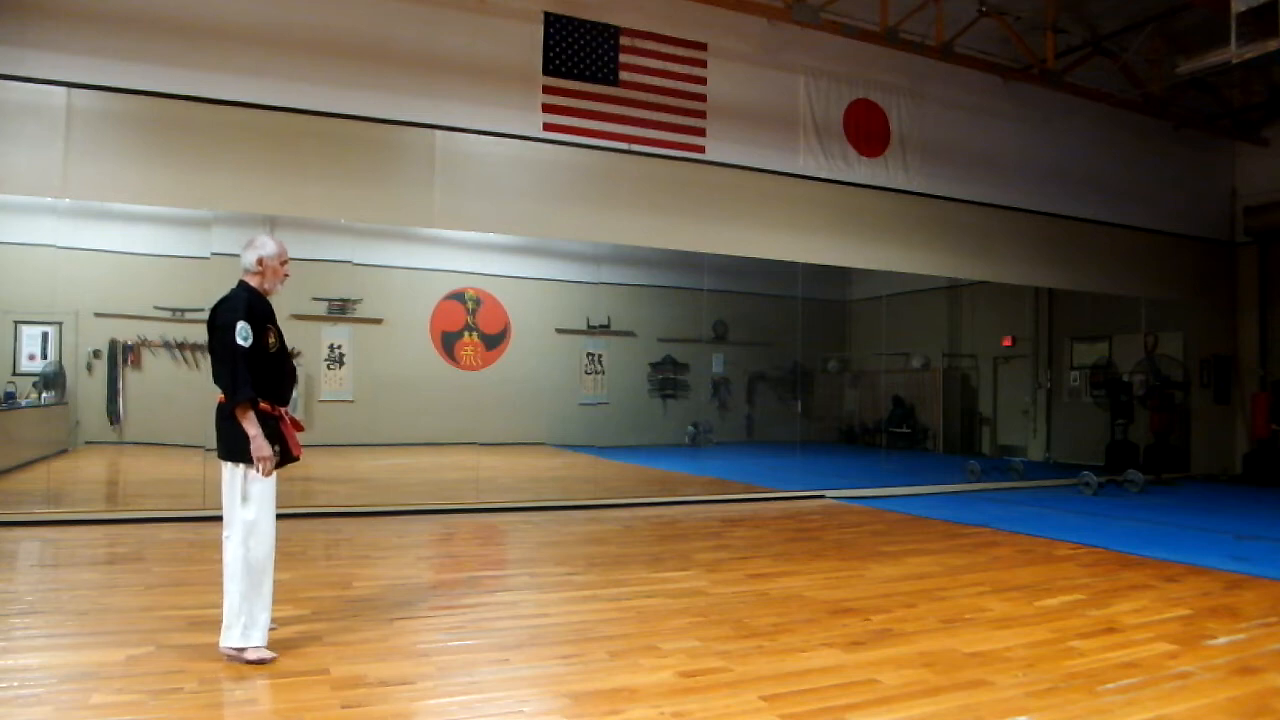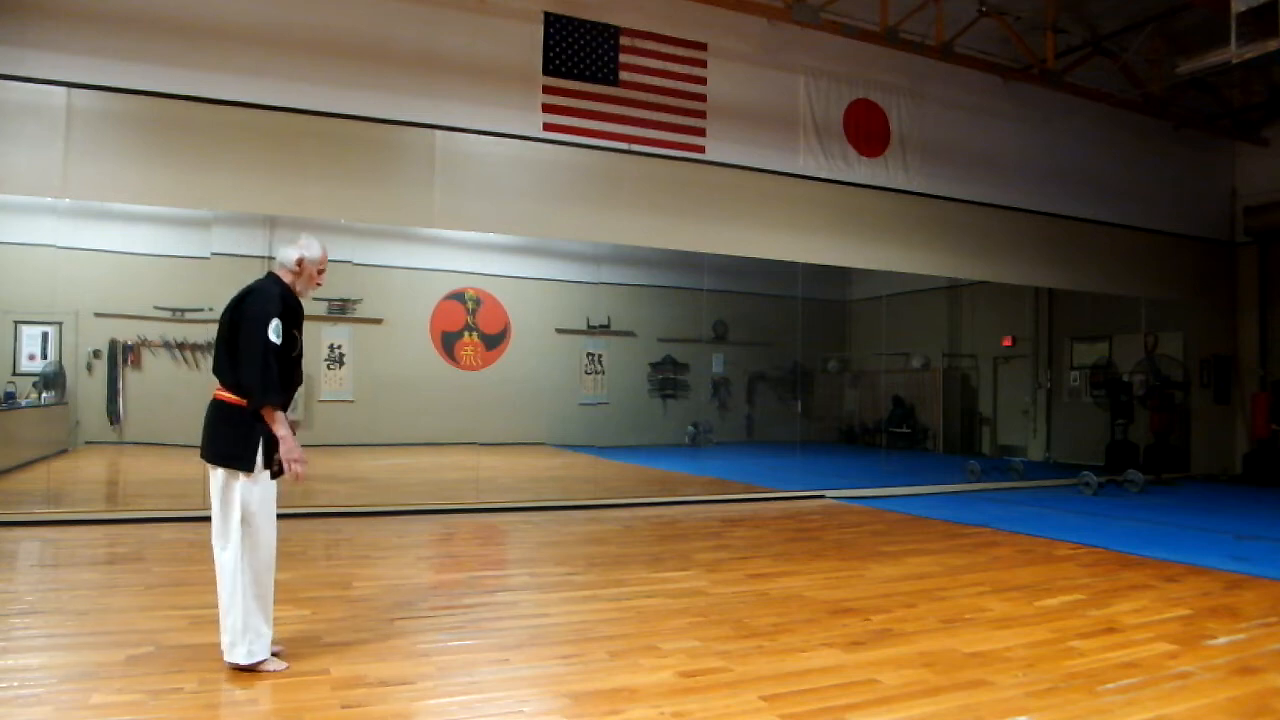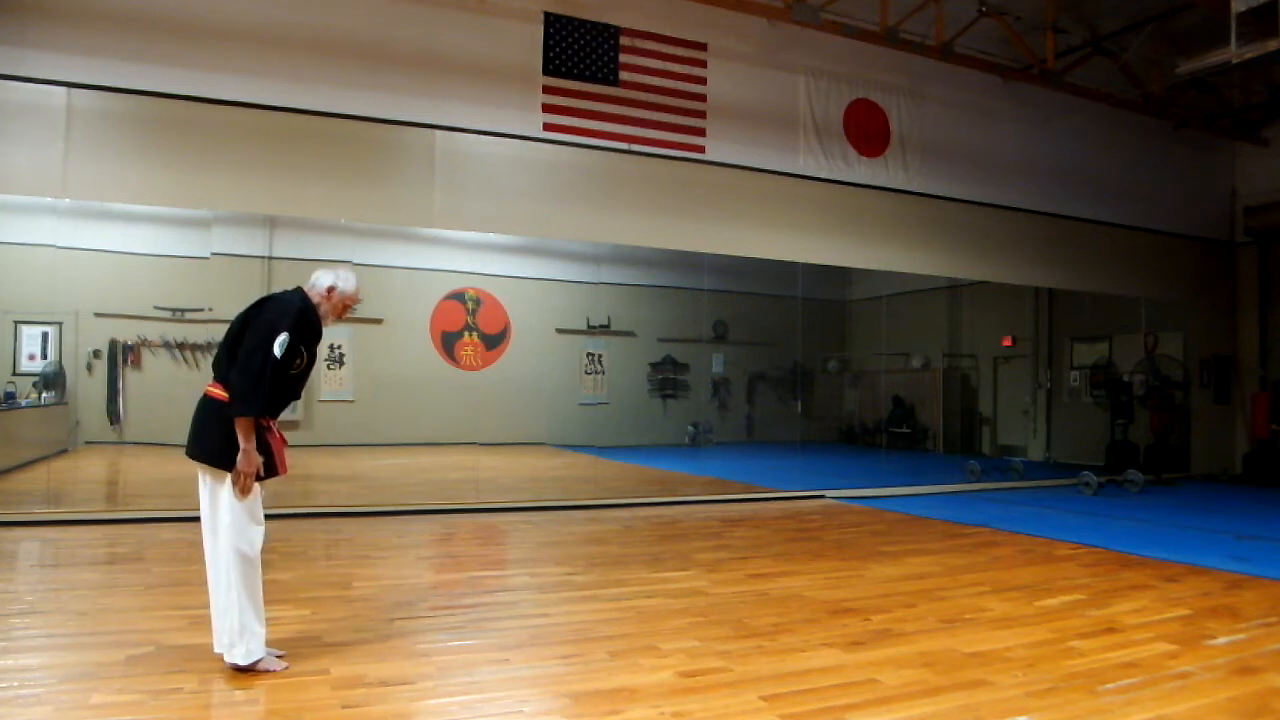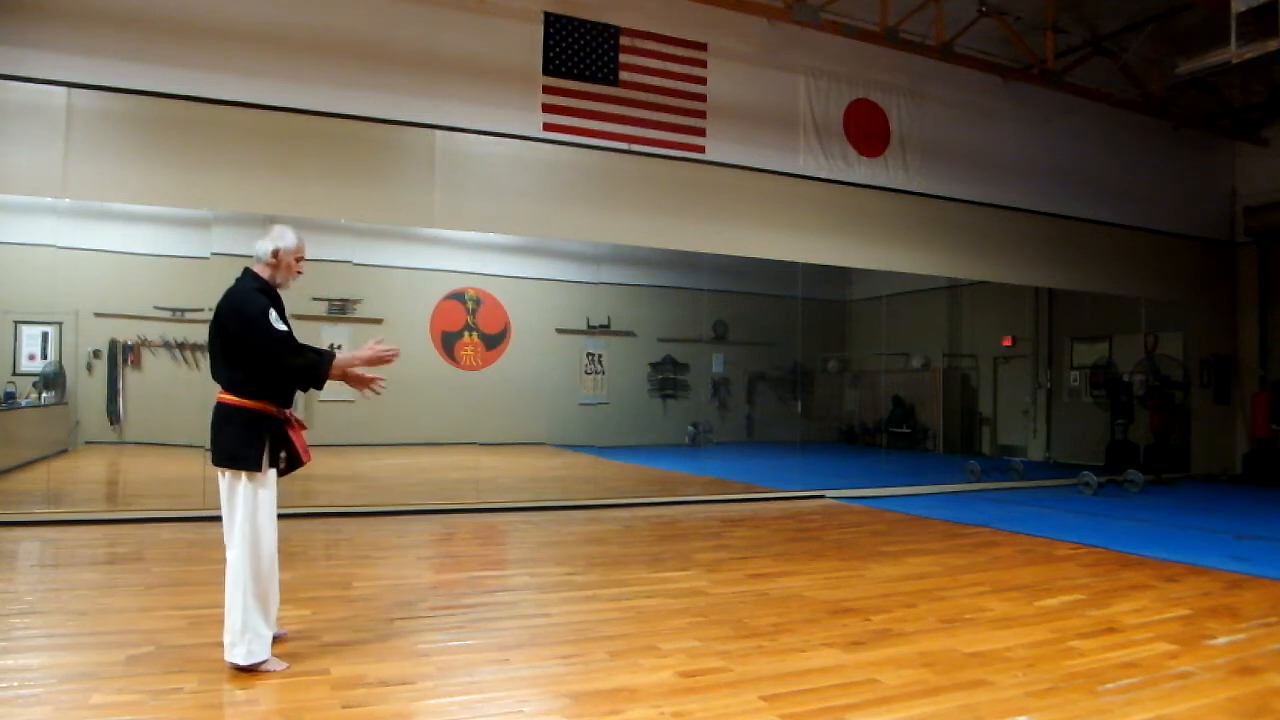
dt=0.7s
person 1, frame 1
left shoulder: (256, 306)
right shoulder: (237, 307)
right elbow: (235, 381)
left wrist: (276, 420)
right wrist: (256, 436)
left hip: (259, 426)
right hip: (248, 431)
left knee: (249, 526)
right knee: (251, 528)
left ankle: (245, 619)
right ankle: (240, 634)
person 1, frame 2
left shoulder: (270, 297)
right shoulder: (269, 300)
right elbow: (258, 377)
left wrist: (277, 431)
right wrist: (284, 436)
left hip: (235, 428)
right hip: (246, 431)
left knee: (240, 536)
right knee: (249, 538)
left ankle: (246, 638)
right ankle: (246, 648)
person 1, frame 3
left shoulder: (298, 317)
right shoulder: (284, 313)
right elbow: (246, 381)
left wrist: (254, 443)
right wrist: (247, 449)
left hip: (228, 430)
right hip: (228, 431)
left knee: (234, 537)
right knee: (237, 538)
left ankle: (241, 640)
right ankle: (244, 648)
person 1, frame 4
left shoulder: (254, 297)
right shoulder: (249, 300)
left elbow: (286, 359)
right elbow: (292, 358)
left wrist: (348, 375)
right wrist: (357, 359)
left hip: (252, 426)
right hip: (247, 429)
left knee: (258, 533)
right knee: (250, 536)
left ankle: (257, 625)
right ankle: (247, 648)
